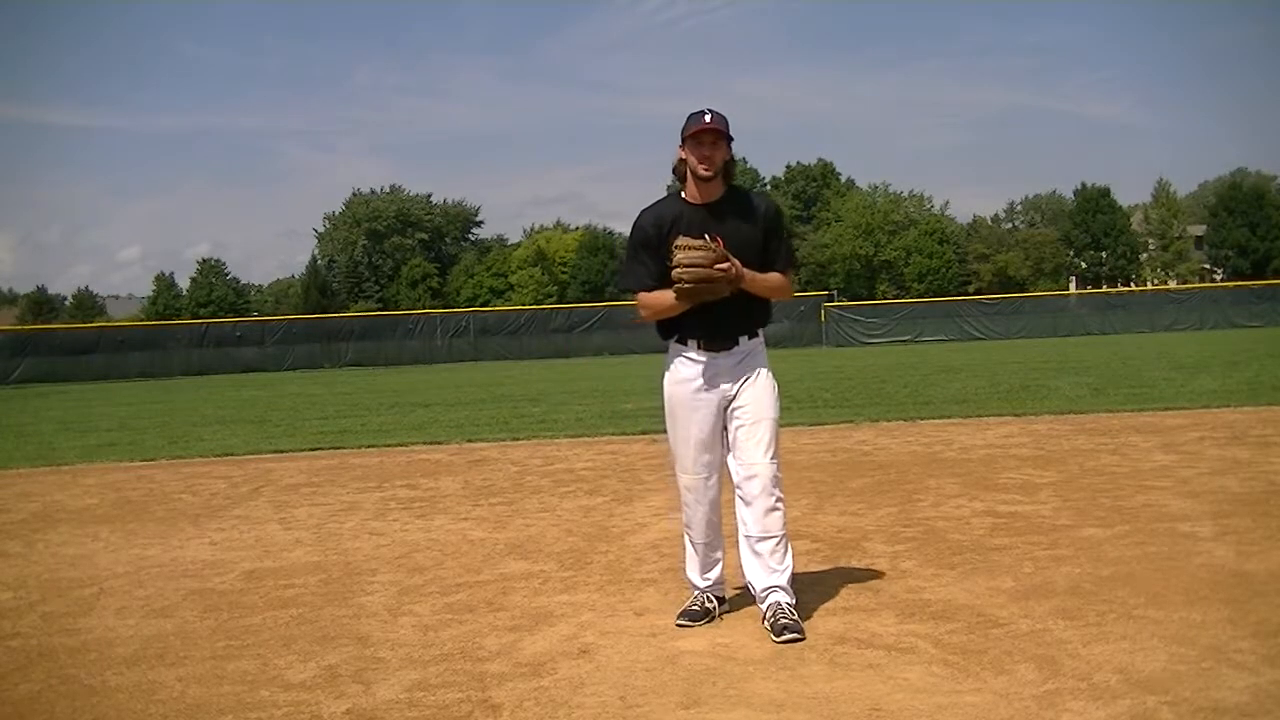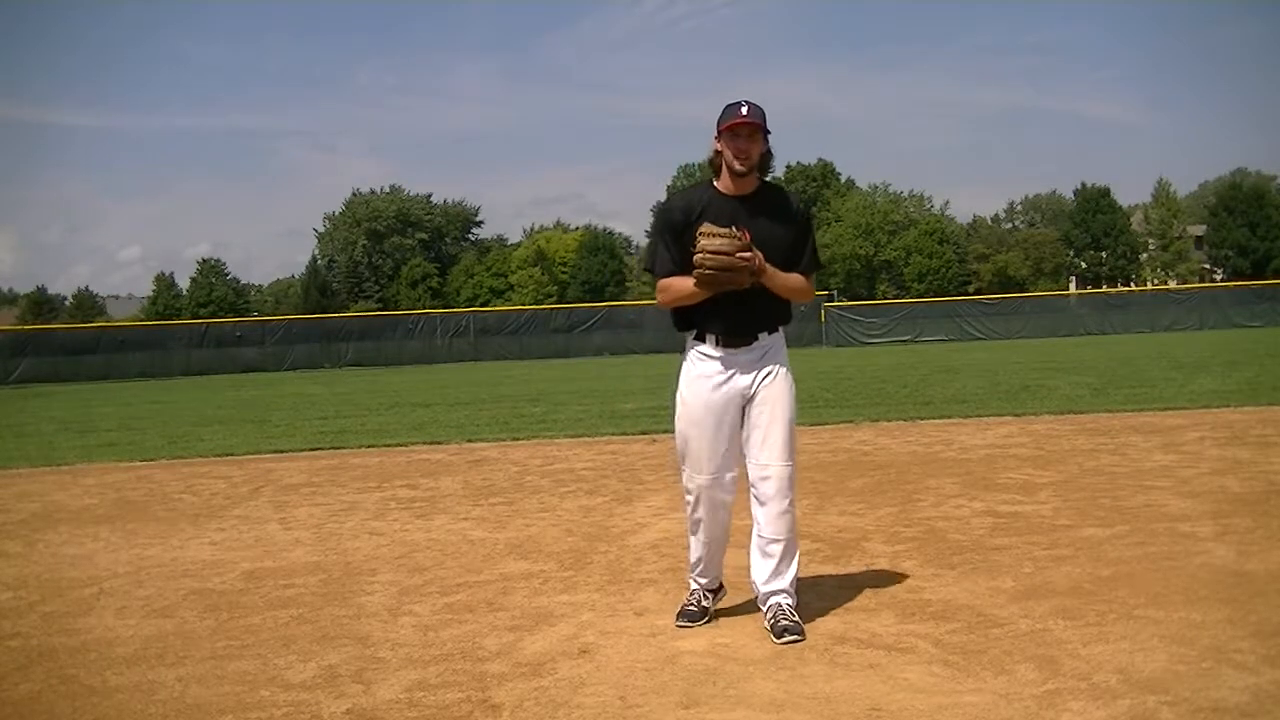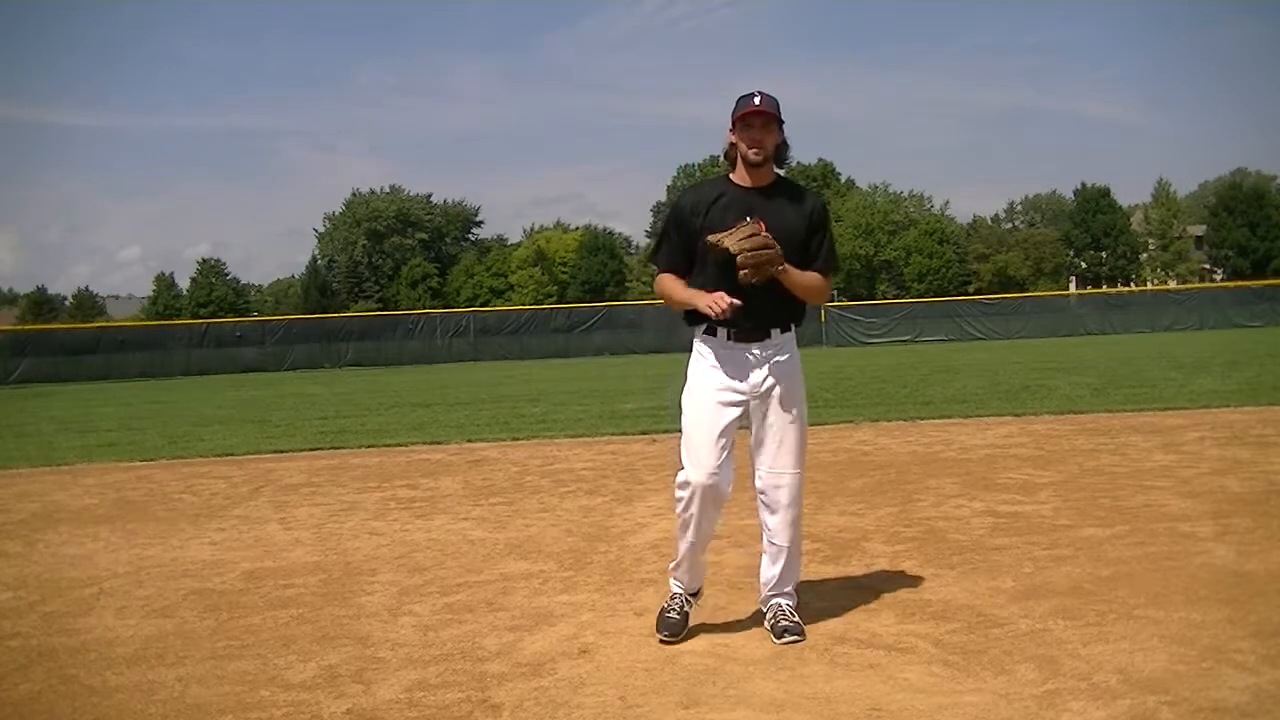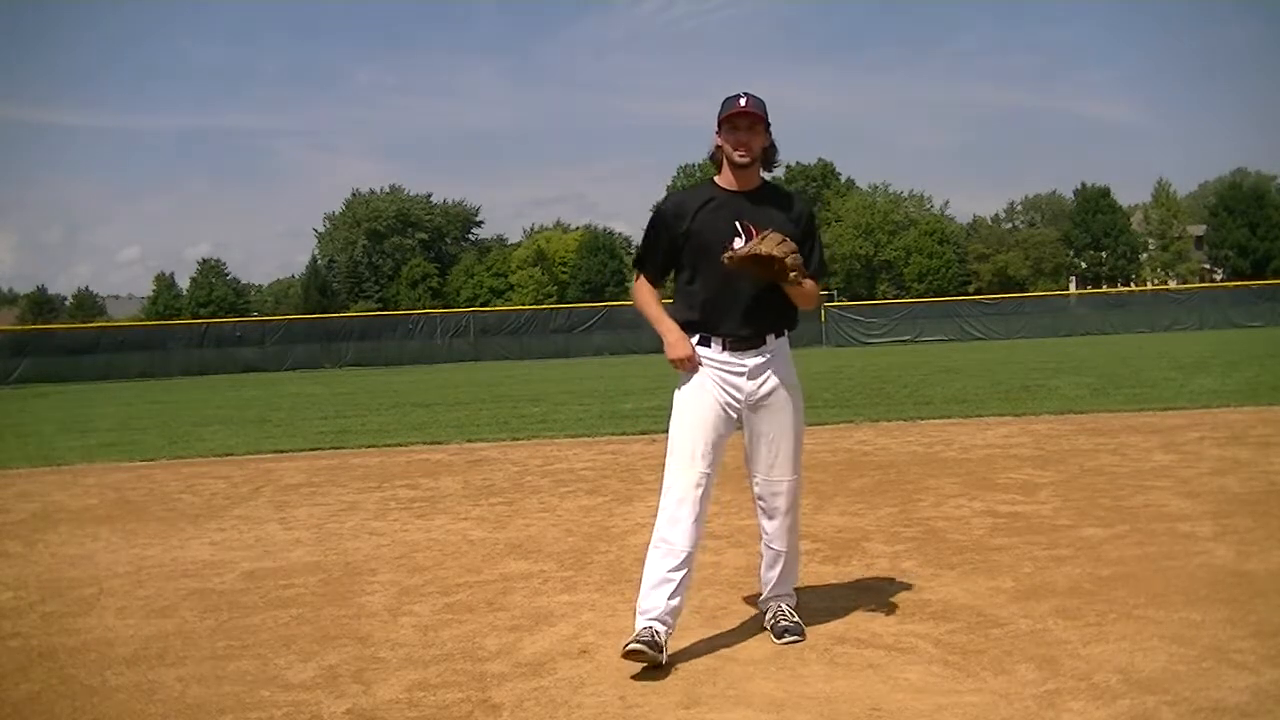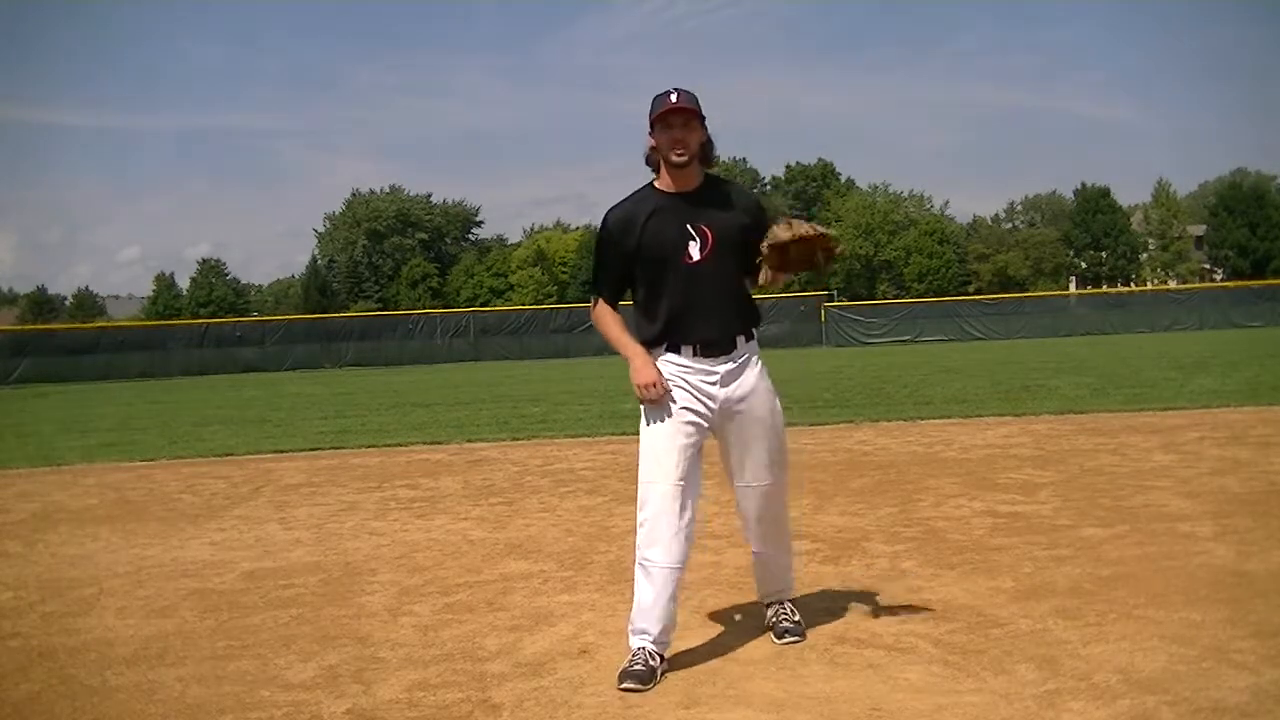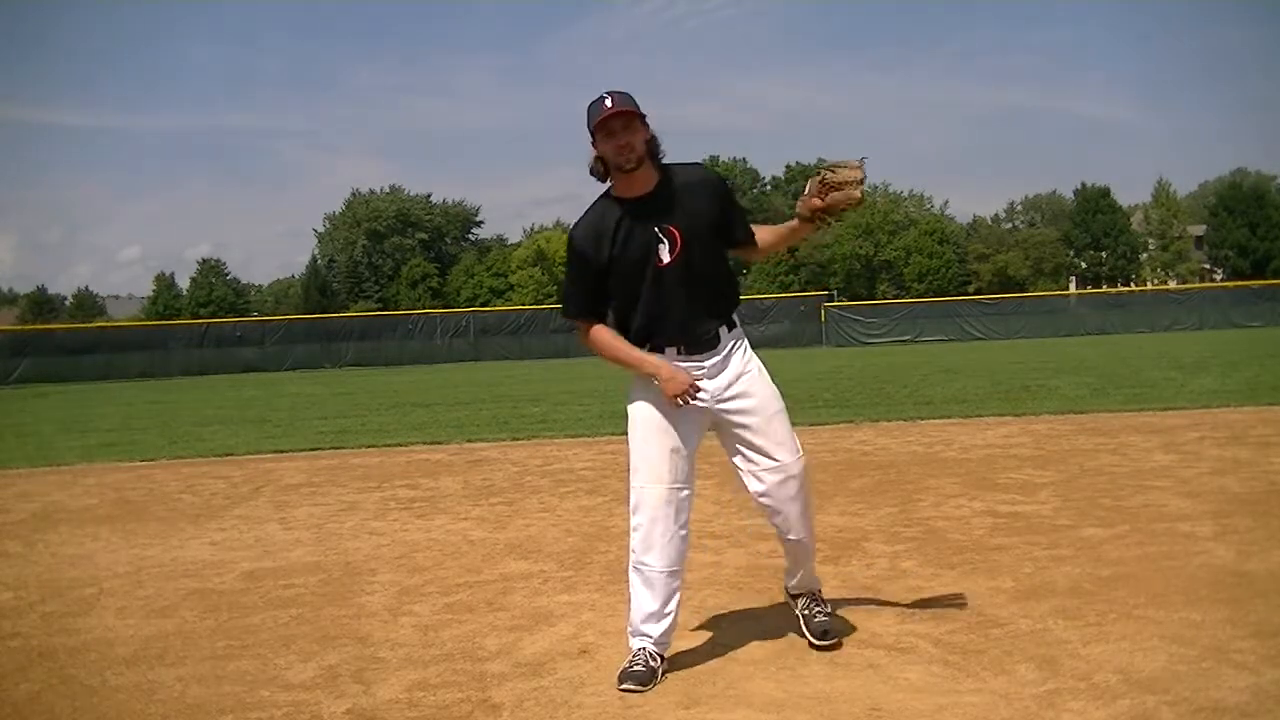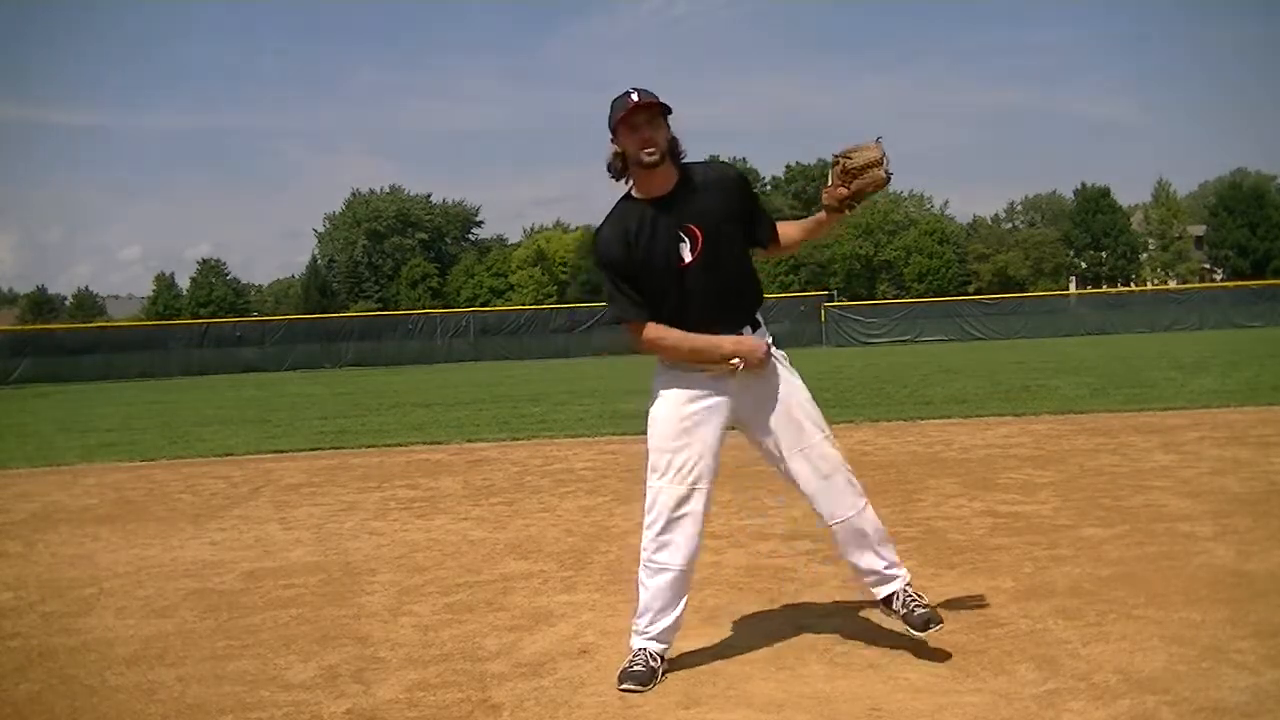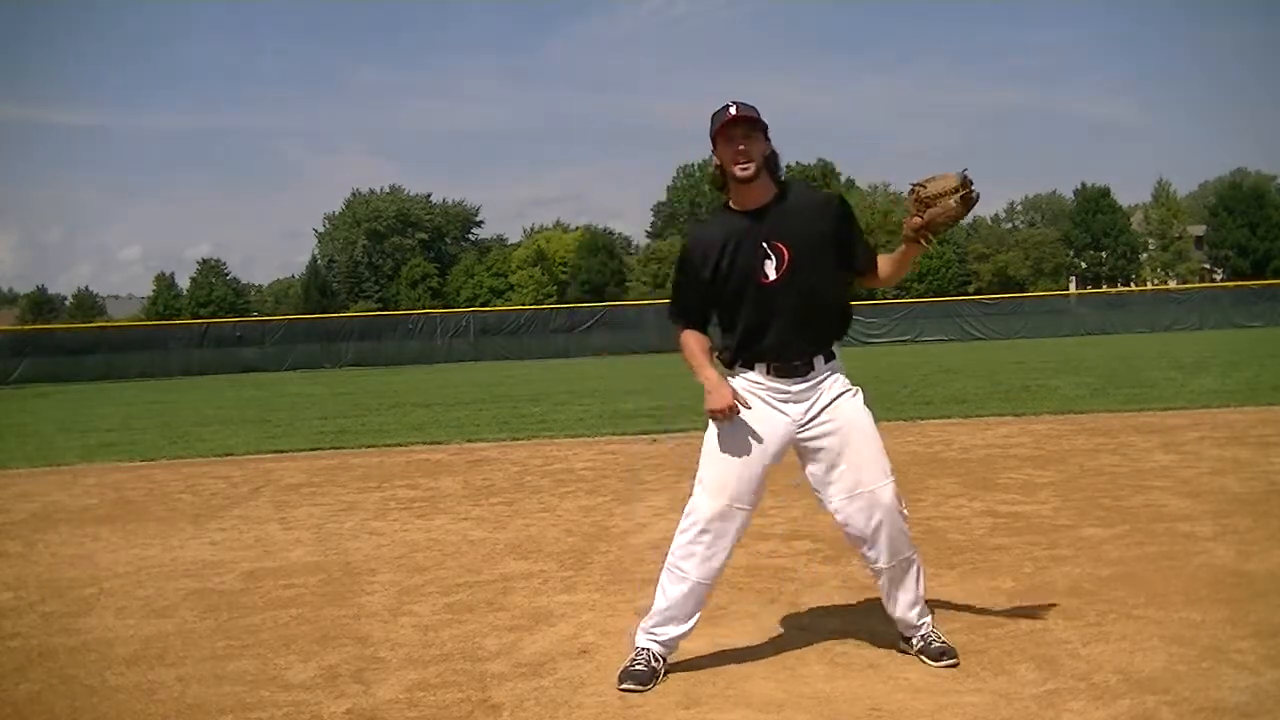
dt=0.3s
person 1, frame 1
left shoulder: (759, 211)
right shoulder: (655, 220)
left elbow: (784, 286)
right elbow: (647, 306)
left wrist: (742, 276)
left hip: (748, 358)
right hip: (688, 363)
left knee: (759, 478)
right knee: (696, 484)
left ankle: (775, 596)
right ankle: (706, 589)
person 1, frame 2
left shoulder: (790, 210)
right shoulder: (682, 208)
left elbow: (805, 289)
right elbow: (666, 292)
left wrist: (764, 272)
left hip: (767, 357)
right hip: (706, 359)
left knee: (774, 479)
right knee: (705, 481)
left ankle: (778, 596)
right ankle: (704, 584)
person 1, frame 3
left shoulder: (806, 205)
right shoulder: (696, 202)
left elbow: (821, 290)
right elbow: (663, 279)
left wrist: (779, 268)
right wrist: (700, 298)
left hip: (780, 355)
right hip: (715, 355)
left knee: (782, 483)
right knee: (701, 476)
left ankle: (779, 598)
right ankle: (683, 589)
person 1, frame 4
left shoulder: (793, 210)
right shoulder: (680, 207)
left elbow: (811, 298)
right elbow: (643, 281)
left wrist: (785, 274)
right wrist: (670, 330)
left hip: (771, 361)
right hip: (706, 364)
left knee: (779, 490)
right knee: (684, 486)
left ankle: (778, 600)
right ankle: (653, 624)
person 1, frame 5
left shoulder: (739, 202)
right shoulder: (626, 218)
left elbow: (760, 275)
right elbow: (602, 304)
right wrist: (637, 357)
left hip: (742, 365)
right hip: (672, 373)
left knee: (764, 492)
right knee: (663, 506)
left ankle: (776, 599)
right ankle: (648, 644)
person 1, frame 6
left shoulder: (704, 186)
right shoulder: (591, 231)
left elbow: (747, 243)
right elbow: (590, 325)
left wrist: (802, 221)
right wrist: (655, 368)
left hip: (731, 357)
right hip: (661, 375)
left knee: (785, 475)
right knee: (657, 510)
left ankle: (803, 587)
right ankle: (648, 644)
person 1, frame 7
left shoulder: (723, 184)
right shoulder: (615, 235)
left elbow: (772, 241)
right elbow: (641, 332)
left wrist: (832, 215)
right wrist: (729, 348)
left hip: (759, 357)
right hip: (686, 374)
left knee: (826, 476)
right knee: (671, 509)
left ankle: (894, 587)
right ankle: (648, 644)
person 1, frame 8
left shoulder: (822, 208)
right shoulder: (706, 241)
left elbow: (874, 276)
right elbow: (690, 329)
left wrist: (913, 242)
right wrist: (711, 380)
left hip: (824, 387)
right hip: (748, 393)
left knee: (879, 508)
right knee: (707, 523)
left ankle: (915, 625)
right ankle: (653, 644)
